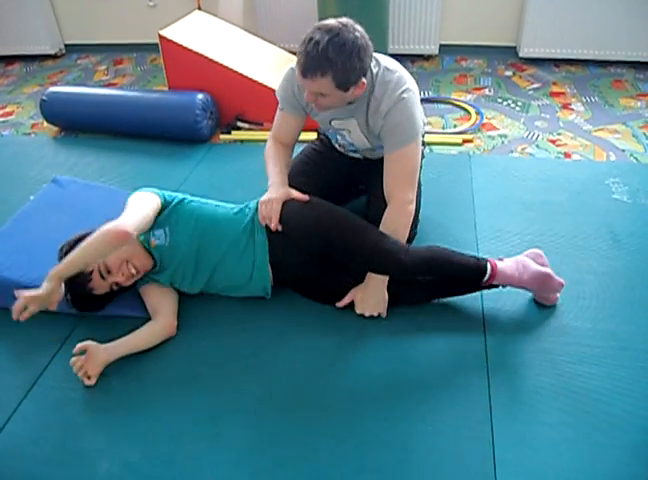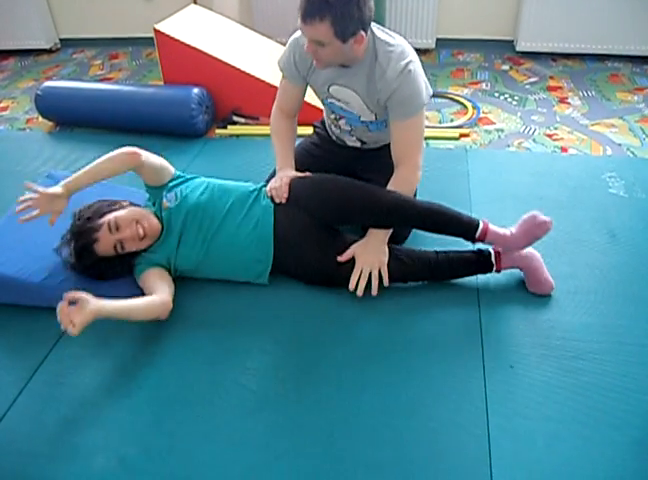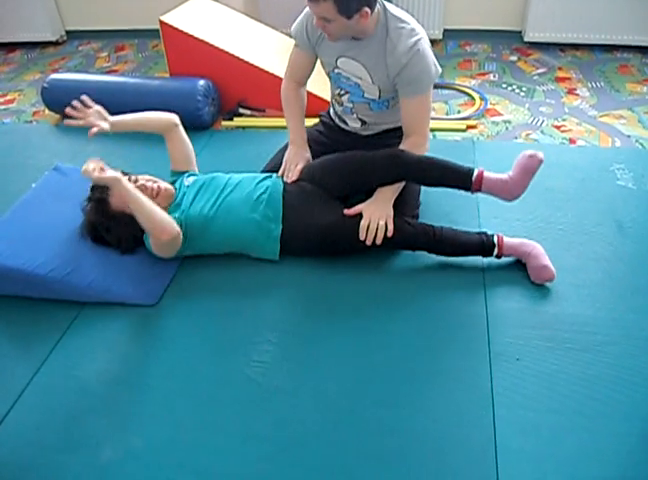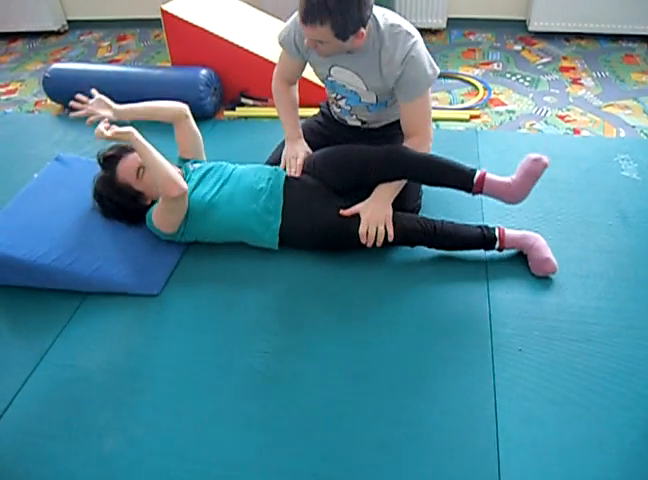
dt=0.4s
person 1, frame 1
left shoulder: (146, 199)
right shoulder: (152, 277)
left elbow: (119, 229)
right elbow: (165, 323)
left wrist: (54, 278)
right wrist: (105, 351)
left hip: (282, 228)
right hip: (281, 275)
left knee: (398, 260)
right knee: (397, 292)
left ankle: (506, 268)
right ankle: (510, 271)
person 1, frame 2
left shoulder: (162, 191)
right shoulder: (151, 261)
left elbow: (132, 154)
right elbow: (160, 304)
left wrist: (62, 190)
right wrist: (95, 306)
left hip: (285, 201)
right hip: (286, 257)
left knee: (390, 205)
right knee: (396, 267)
left ankle: (501, 236)
right ankle: (502, 262)
person 1, frame 3
left shoulder: (182, 177)
right shoulder: (161, 237)
left elbow: (170, 121)
right elbow: (167, 232)
left wrist: (111, 122)
right wrist: (112, 185)
left hip: (292, 185)
right hip: (296, 231)
left knee: (392, 162)
right knee: (403, 233)
left ankle: (498, 182)
right ankle: (506, 246)
person 1, frame 4
left shoulder: (189, 166)
right shoulder: (164, 219)
left elbow: (180, 111)
right elbow: (173, 190)
left wrist: (119, 112)
right wrist: (130, 133)
left hip: (298, 177)
right hip: (295, 225)
left knee: (392, 157)
right knee: (405, 230)
left ankle: (500, 184)
right ankle: (507, 238)
person 2, frame 1
left shoulder: (397, 97)
right shoulder: (299, 77)
left elbow: (401, 203)
right elbow: (279, 141)
left wrist: (376, 283)
right wrist: (277, 185)
left hip: (390, 155)
right hip: (335, 148)
left knee: (396, 237)
right knee: (280, 210)
left ankle: (367, 189)
right ankle: (355, 187)
person 2, frame 2
left shoulder: (400, 67)
right shoulder: (301, 47)
left elbow: (409, 168)
right elbow: (283, 114)
left wrist: (376, 241)
right wrist: (284, 169)
left hip: (385, 148)
right hip: (333, 139)
left knee: (391, 232)
right knee: (275, 202)
person 2, frame 3
left shoulder: (409, 45)
right shoulder: (314, 21)
left elbow: (416, 137)
right elbow: (293, 83)
left wrist: (383, 198)
right wrist: (297, 145)
left hip: (390, 135)
right hip: (337, 127)
left knee: (394, 219)
person 2, frame 4
left shoulder: (404, 48)
right shoulder: (304, 26)
left elbow: (419, 139)
right elbow: (283, 81)
left wrist: (381, 198)
right wrist: (294, 139)
left hip: (390, 128)
right hip: (336, 121)
left knee: (398, 212)
